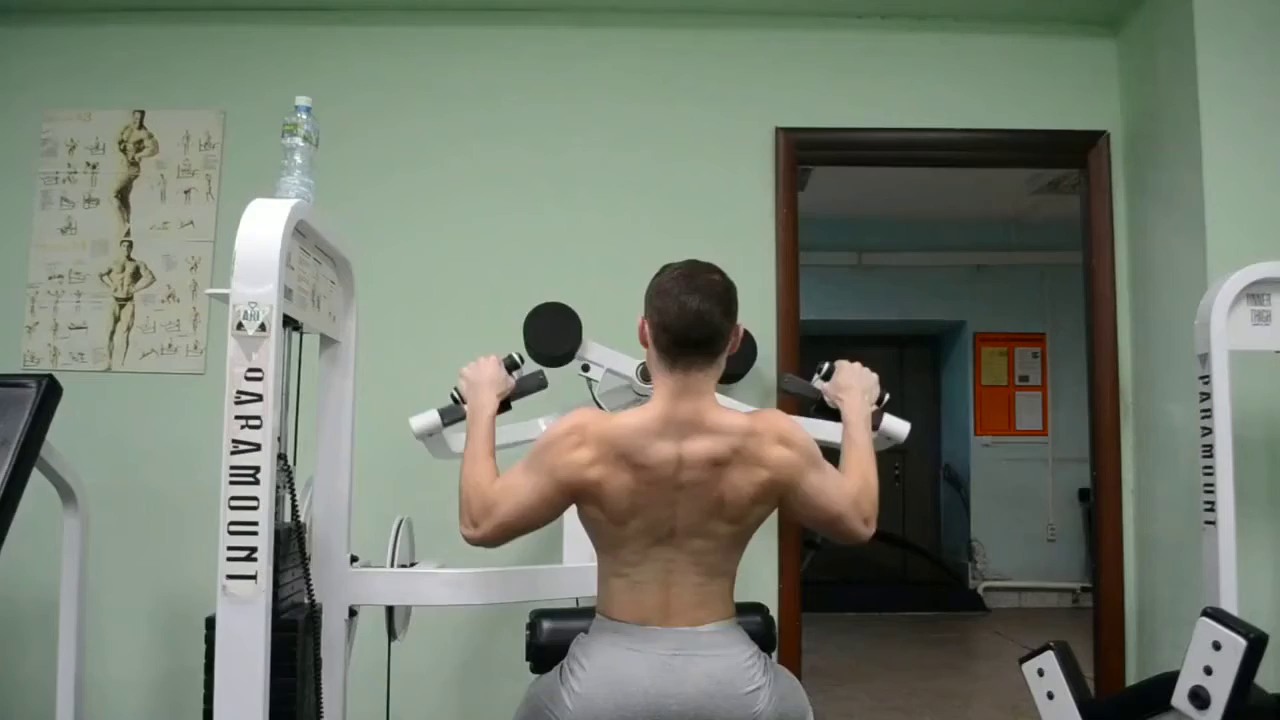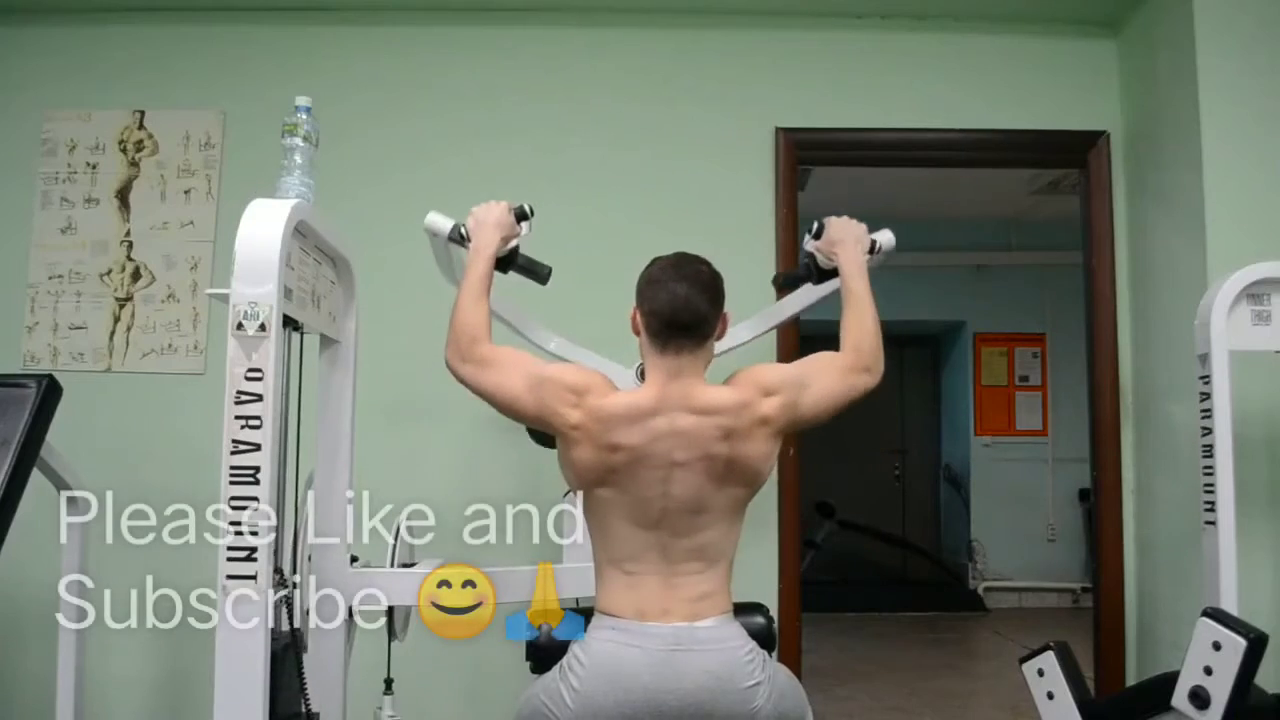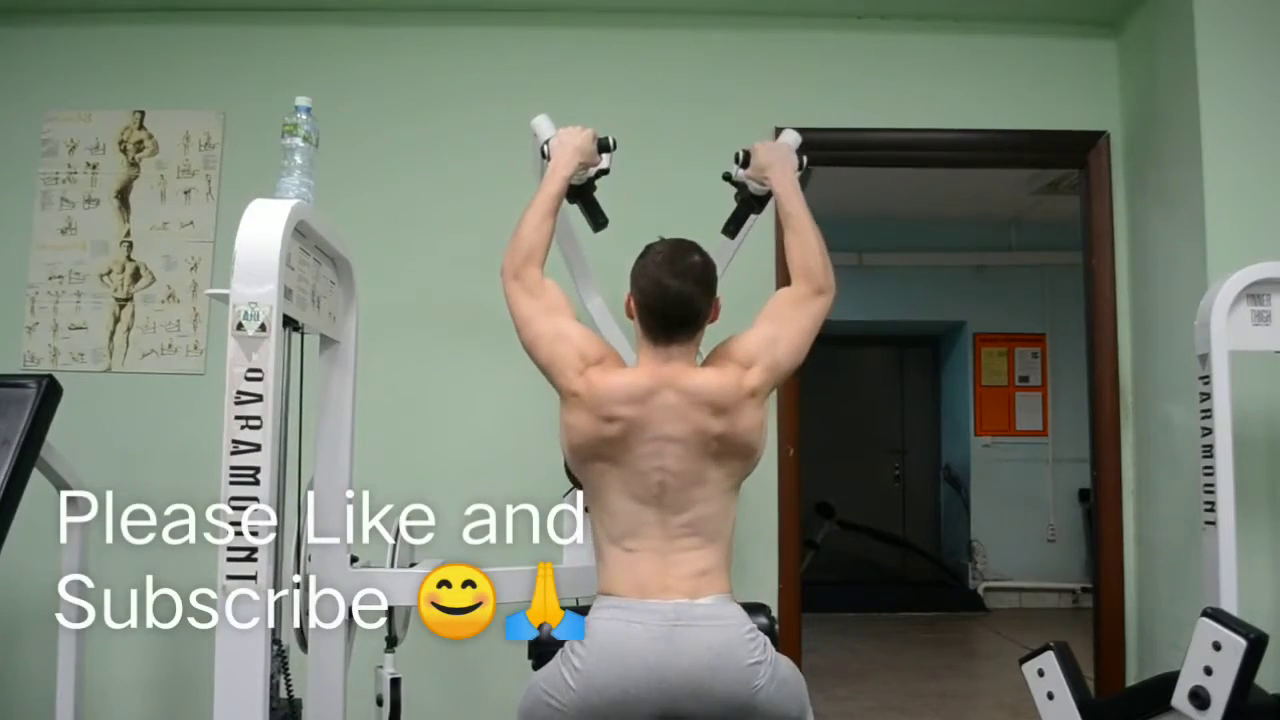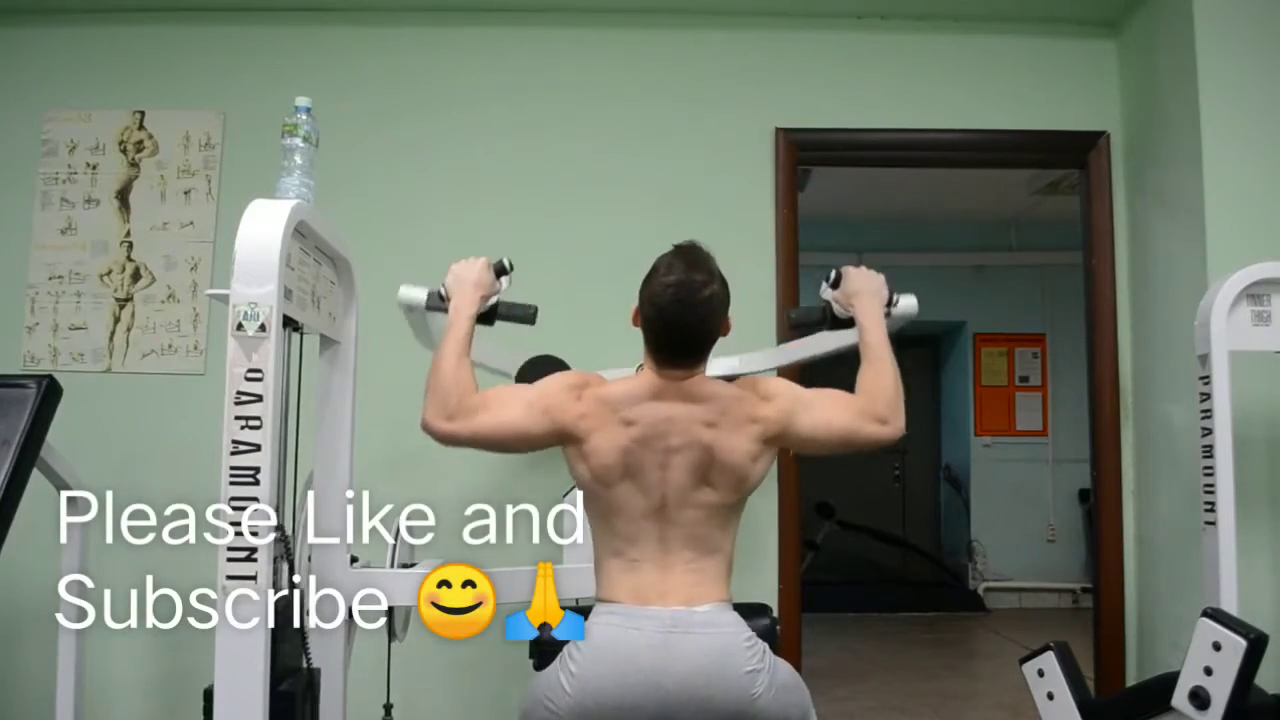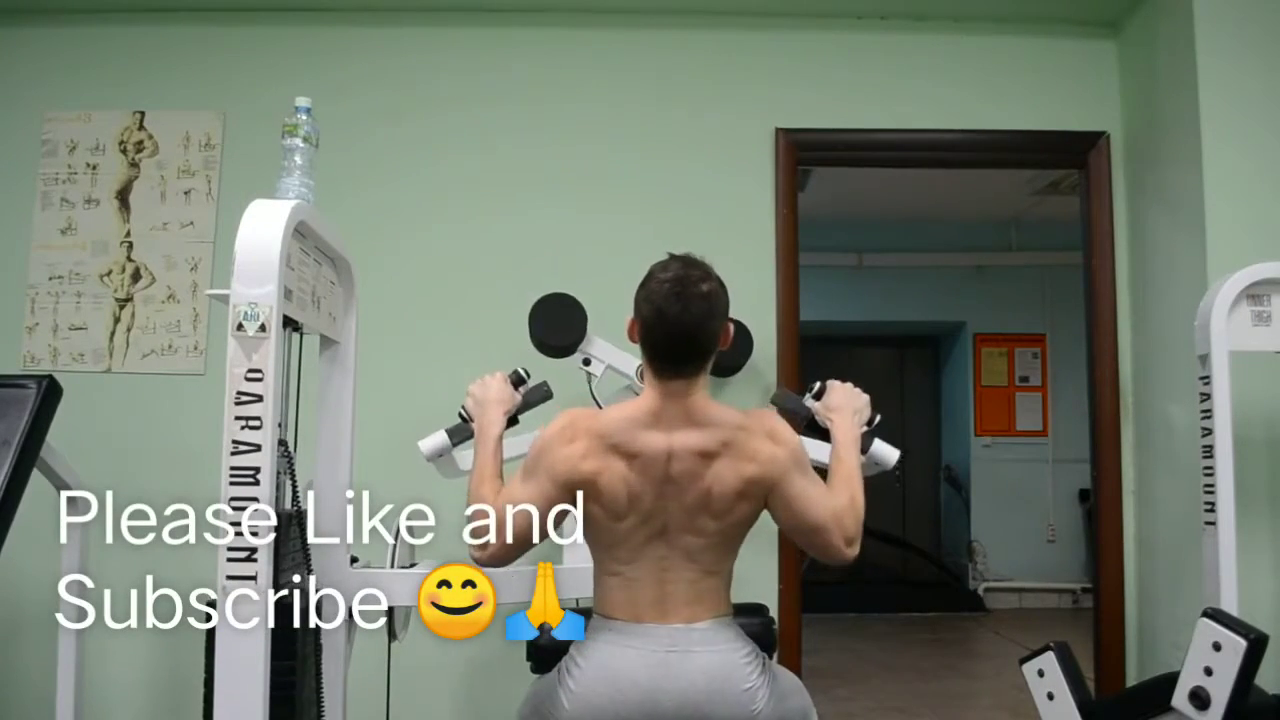
dt=0.7s
person 1, frame 1
left shoulder: (584, 442)
right shoulder: (773, 446)
left elbow: (479, 523)
right elbow: (859, 522)
left wrist: (482, 405)
right wrist: (857, 408)
left hip: (609, 678)
right hip: (726, 678)
person 1, frame 2
left shoulder: (581, 411)
right shoulder: (759, 410)
left elbow: (466, 357)
right elbow: (864, 367)
left wrist: (485, 244)
right wrist: (850, 260)
left hip: (609, 667)
right hip: (724, 666)
person 1, frame 3
left shoulder: (588, 386)
right shoulder: (742, 386)
left elbow: (521, 275)
right elbow: (815, 287)
left wrist: (561, 169)
right wrist: (782, 180)
left hip: (613, 647)
right hip: (723, 645)
person 1, frame 4
left shoulder: (583, 409)
right shoulder: (758, 412)
left elbow: (445, 417)
right elbow: (884, 418)
left wrist: (465, 302)
right wrist: (868, 309)
left hip: (608, 656)
right hip: (721, 655)
person 1, frame 5
left shoulder: (577, 440)
right shoulder: (763, 443)
left elbow: (488, 546)
right elbow: (842, 542)
left wrist: (489, 424)
right wrist: (846, 429)
left hip: (607, 676)
right hip: (722, 675)
